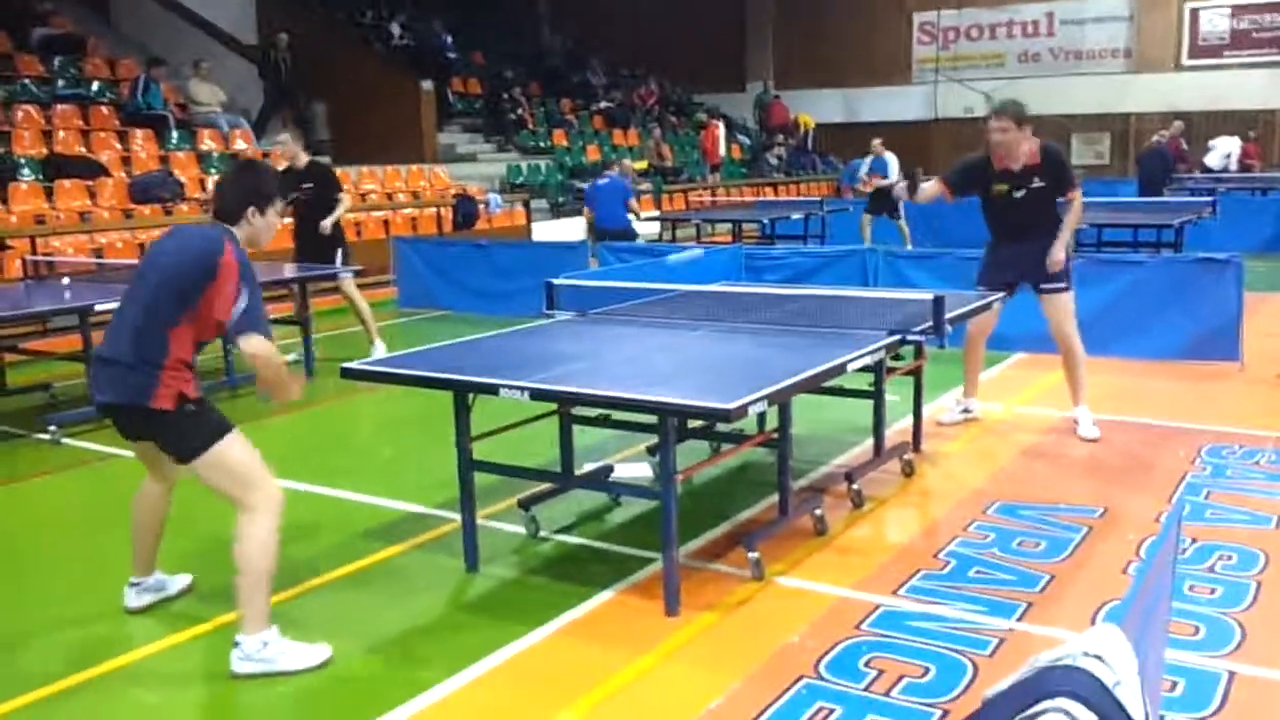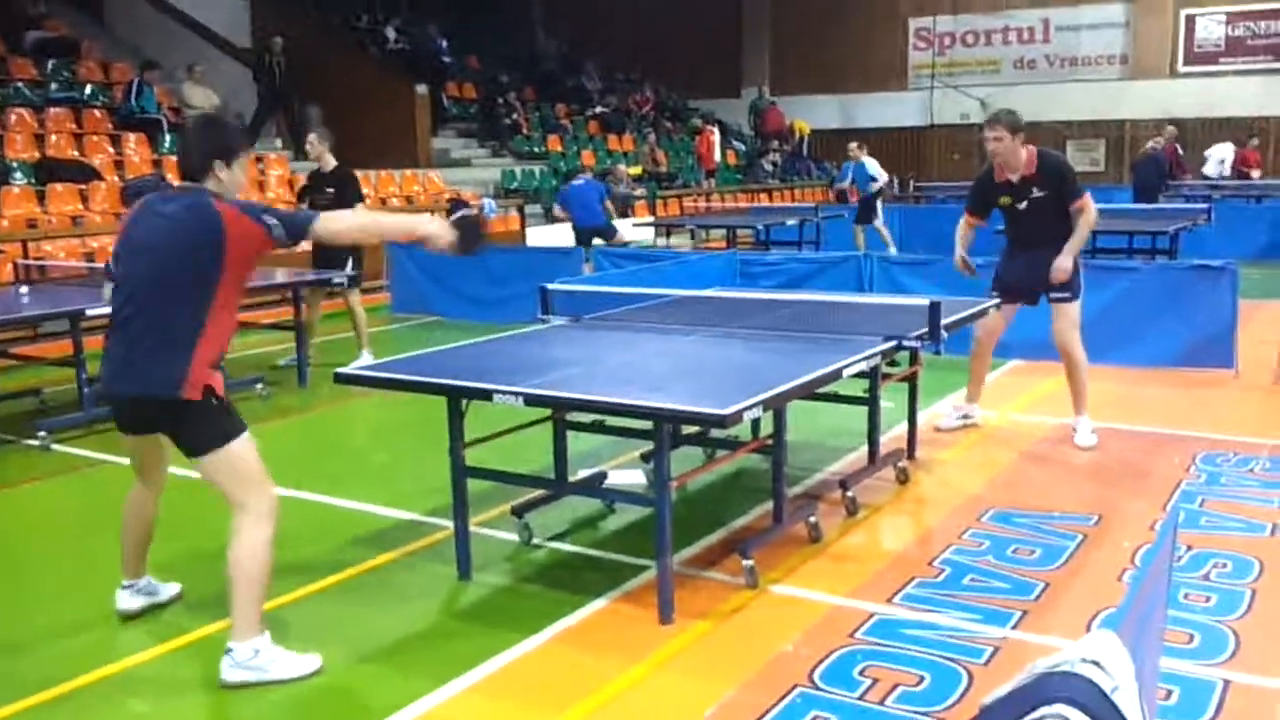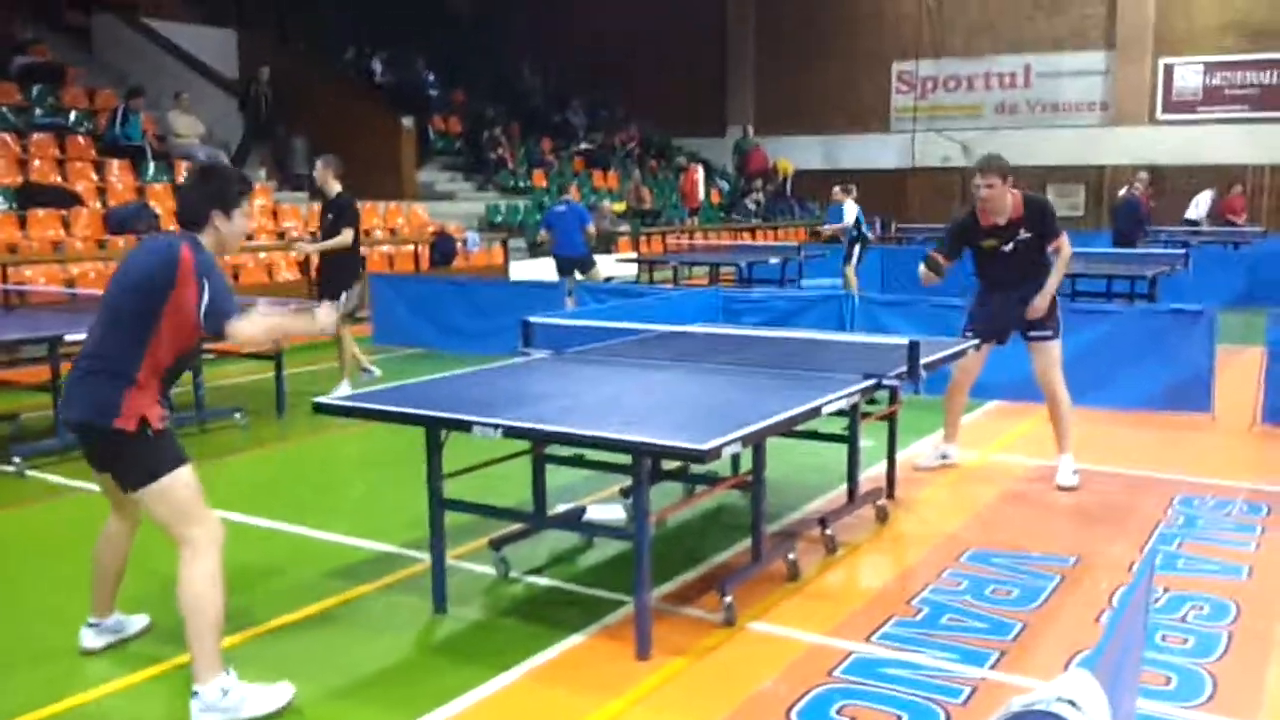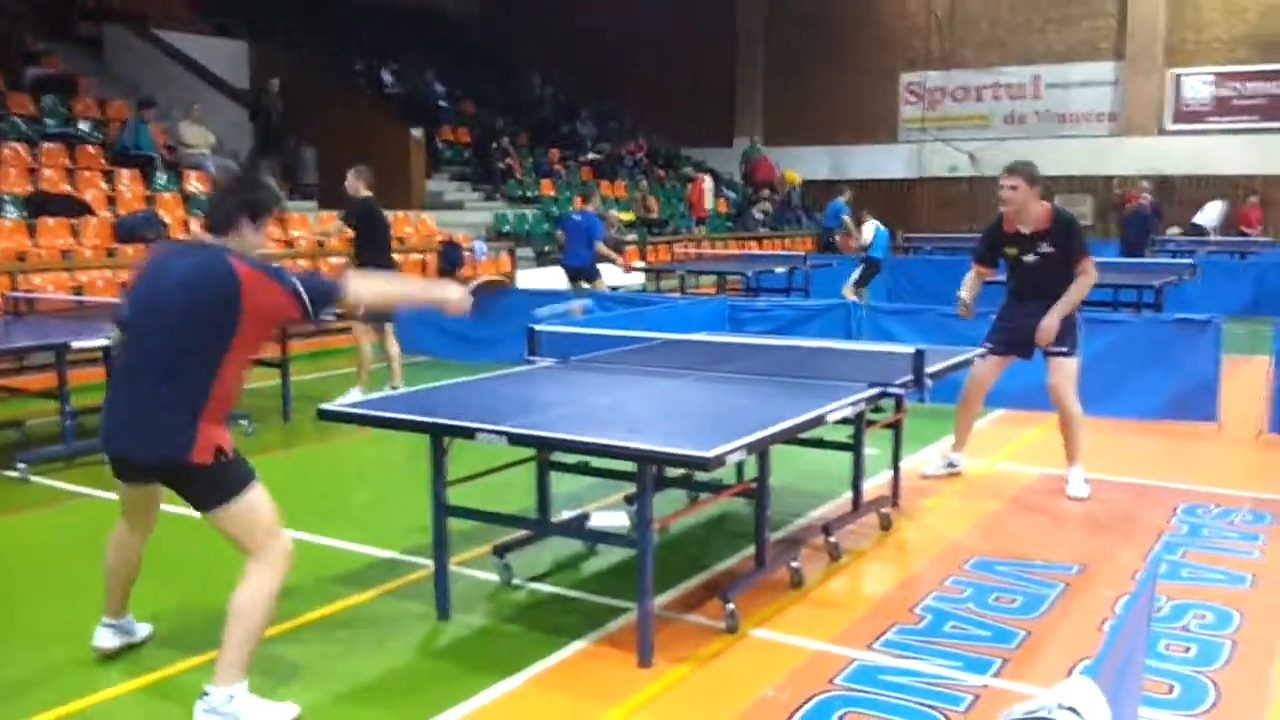
dt=0.4s
person 1, frame 1
left shoulder: (177, 238)
right shoulder: (227, 256)
right elbow: (256, 347)
right wrist: (285, 385)
left hip: (112, 379)
right hip: (156, 389)
left knee: (161, 472)
right knee: (261, 497)
left ankle: (143, 582)
right ankle: (255, 643)
person 1, frame 2
left shoulder: (142, 211)
right shoulder: (225, 215)
right elbow: (327, 227)
right wrist: (419, 227)
left hip: (124, 375)
right hip: (181, 381)
left knee: (149, 476)
right knee: (256, 503)
left ankle: (134, 586)
right ankle: (246, 650)
person 1, frame 3
left shoulder: (154, 250)
right shoulder: (188, 257)
right elbow: (241, 328)
right wrist: (310, 320)
left hip: (88, 404)
right hip: (124, 411)
left knee: (127, 511)
right knee: (201, 537)
left ankle: (102, 622)
person 1, frame 4
left shoulder: (158, 260)
right shoulder: (245, 277)
left elbow: (122, 330)
right elbow: (350, 291)
right wrist: (436, 292)
left hip: (123, 426)
right hip: (188, 441)
left knee: (134, 522)
right knee: (271, 554)
left ankle: (114, 625)
person 2, frame 1
left shoulder: (1052, 158)
right shoulder: (980, 166)
left elbow: (1075, 201)
right elbow: (938, 188)
left wrist: (1062, 244)
right wrist: (910, 192)
left hip: (1046, 250)
right hip: (1002, 251)
left knee: (1065, 330)
right knee: (976, 330)
left ankle: (1080, 410)
right ankle: (968, 403)
person 2, frame 2
left shoulder: (1053, 166)
right shoulder: (987, 180)
left elbow: (1087, 211)
right elbow: (969, 221)
left wrist: (1068, 255)
right wrist: (960, 250)
left hip: (1059, 257)
right hip: (1018, 258)
left knee: (1067, 340)
right knee: (985, 334)
left ankle: (1082, 420)
right ankle: (969, 408)
person 2, frame 3
left shoulder: (1037, 208)
right shoulder: (968, 223)
left elbow: (1062, 250)
right elbow: (936, 261)
left wrist: (1046, 293)
right wrist: (928, 271)
left hip: (1035, 298)
right hip: (992, 298)
left knee: (1050, 378)
right knee: (961, 374)
left ankle: (1066, 460)
right ankle: (947, 448)
person 2, frame 4
left shoulder: (1063, 224)
right shoulder: (997, 230)
left elbow: (1087, 275)
right elbow: (978, 272)
left wrist: (1054, 317)
right wrist: (967, 294)
left hip: (1056, 315)
right hip: (1015, 310)
left knee: (1062, 391)
right knee: (974, 383)
left ankle: (1075, 470)
right ankle: (955, 457)
person 3, frame 1
left shoulder: (322, 171)
right shoulder: (285, 177)
left elbow: (345, 201)
left wrist: (331, 220)
left hip: (331, 242)
right hip: (304, 243)
left knee: (348, 290)
left ankle: (377, 343)
person 3, frame 2
left shoulder: (346, 176)
right shoulder: (313, 177)
right elbow: (303, 209)
right wrist: (300, 204)
left hip: (344, 247)
right hip: (322, 248)
left knee: (351, 299)
right knee: (312, 299)
left ankle: (365, 353)
person 3, frame 3
left shoulder: (345, 202)
right shoulder: (328, 203)
left elbow: (347, 239)
left wrist: (312, 247)
right wrist: (311, 245)
left hip: (345, 276)
right hip: (329, 274)
left knee: (341, 327)
left ankle: (345, 382)
right ankle: (365, 366)
person 3, frame 4
left shoulder: (361, 205)
right shoulder: (374, 208)
left elbow: (333, 230)
left wrist: (321, 231)
right wrist: (353, 261)
left knee: (362, 332)
right knee: (386, 334)
left ankle: (360, 389)
right ankle: (397, 386)
